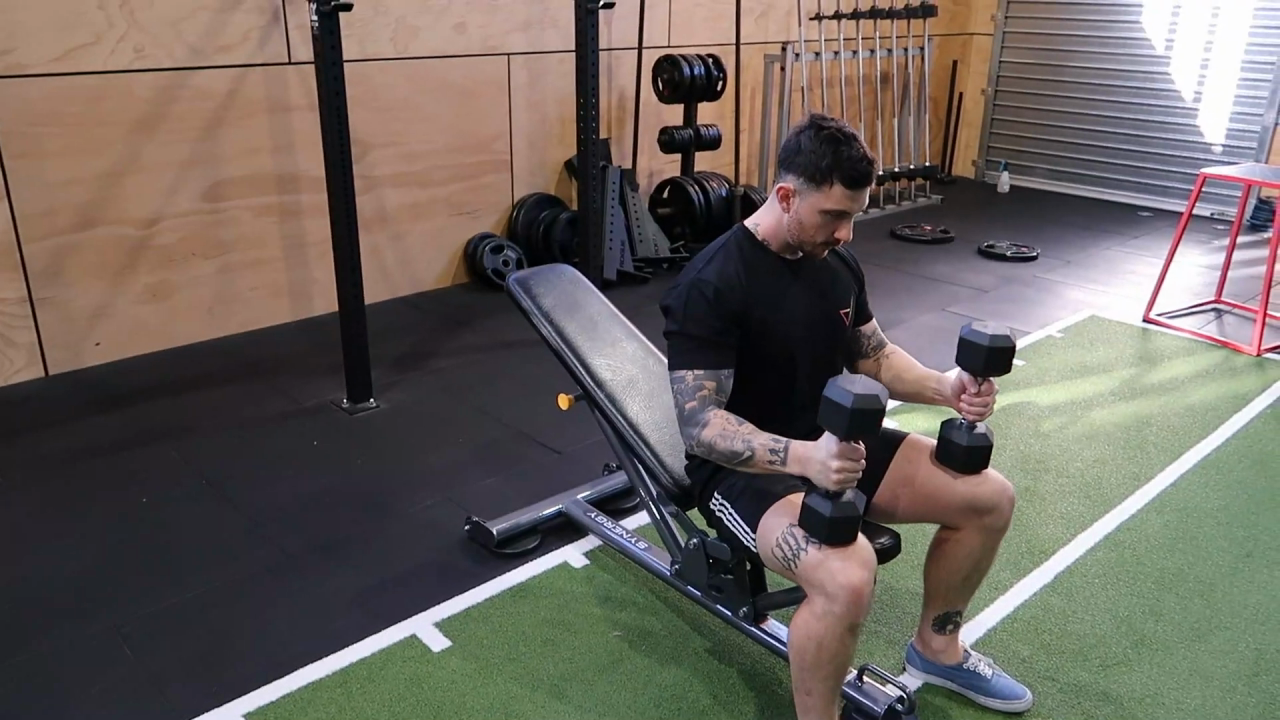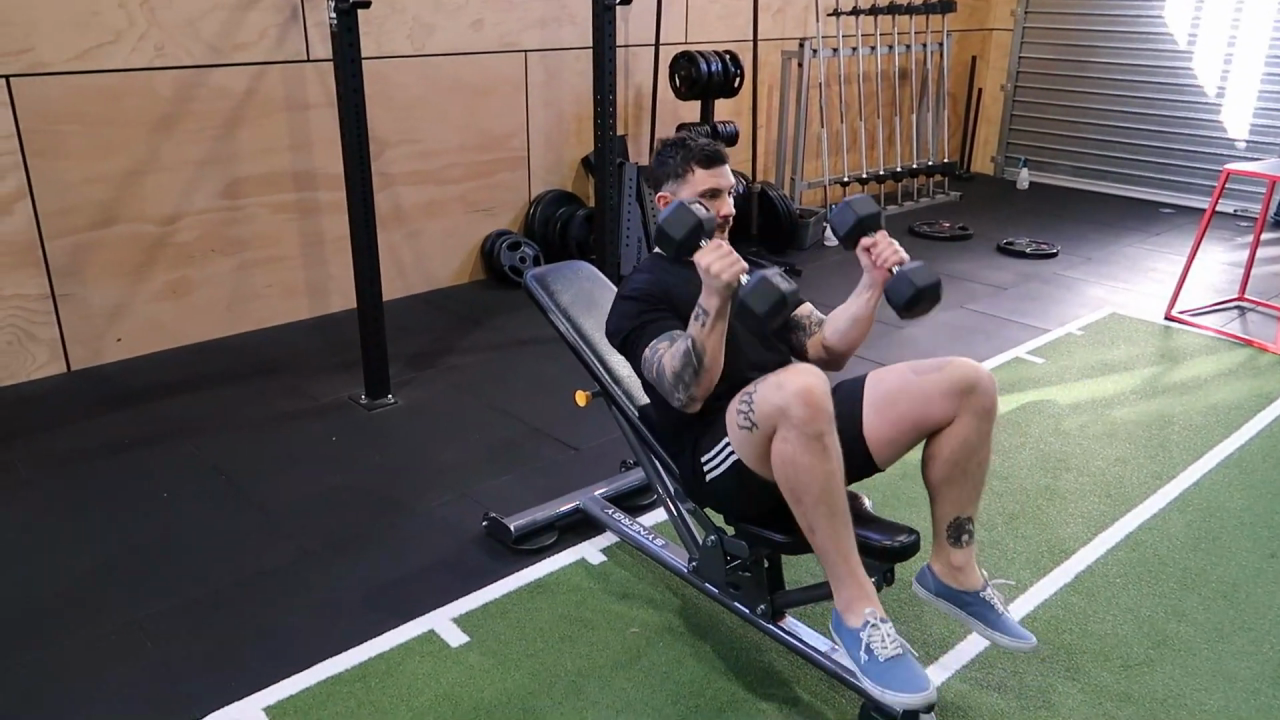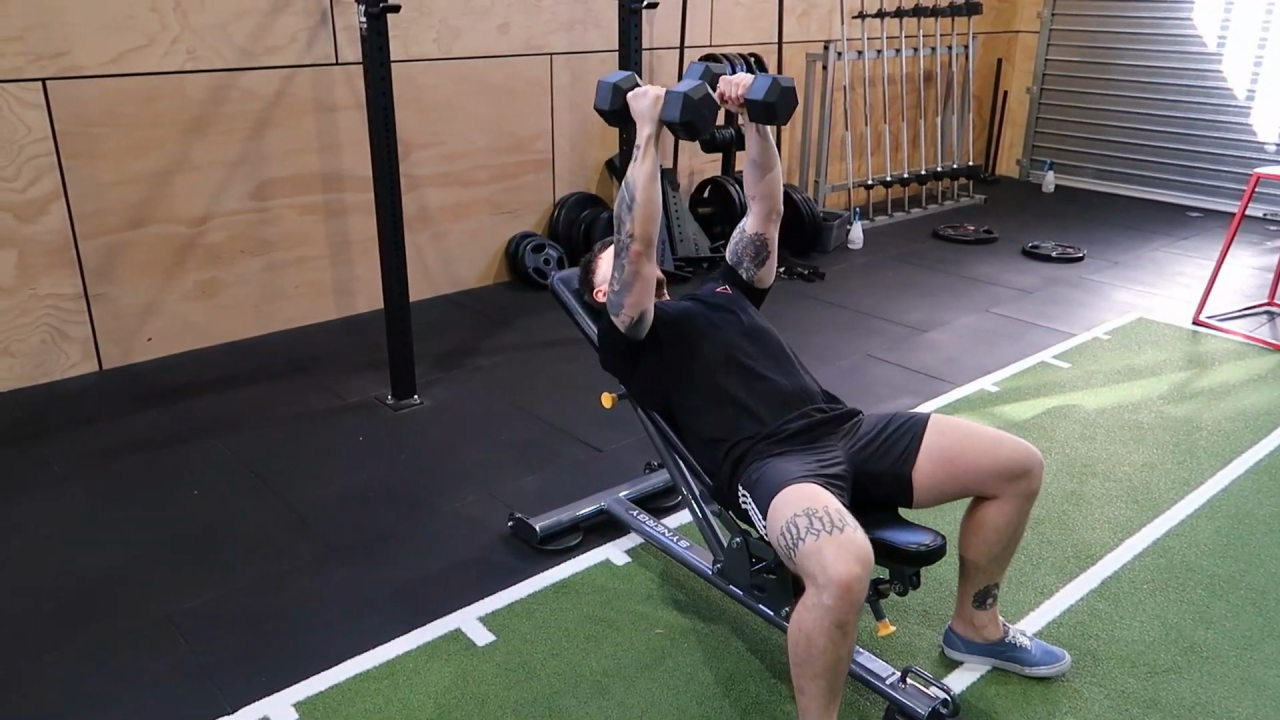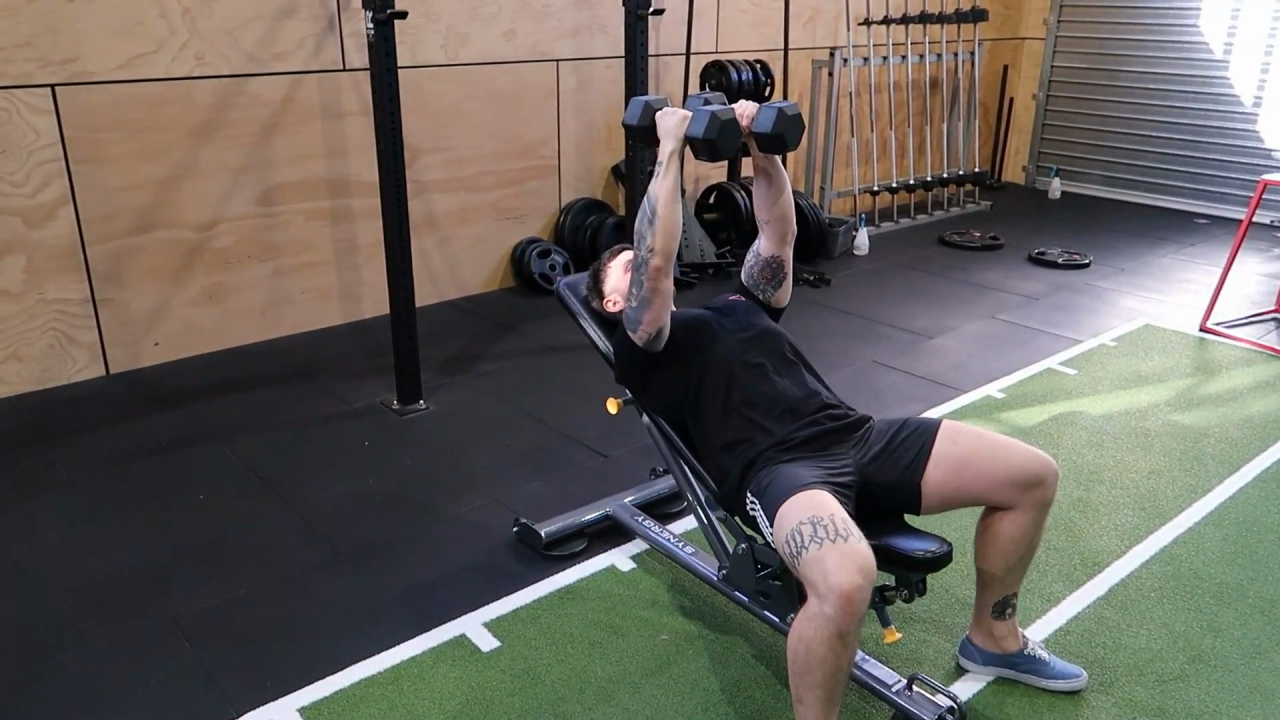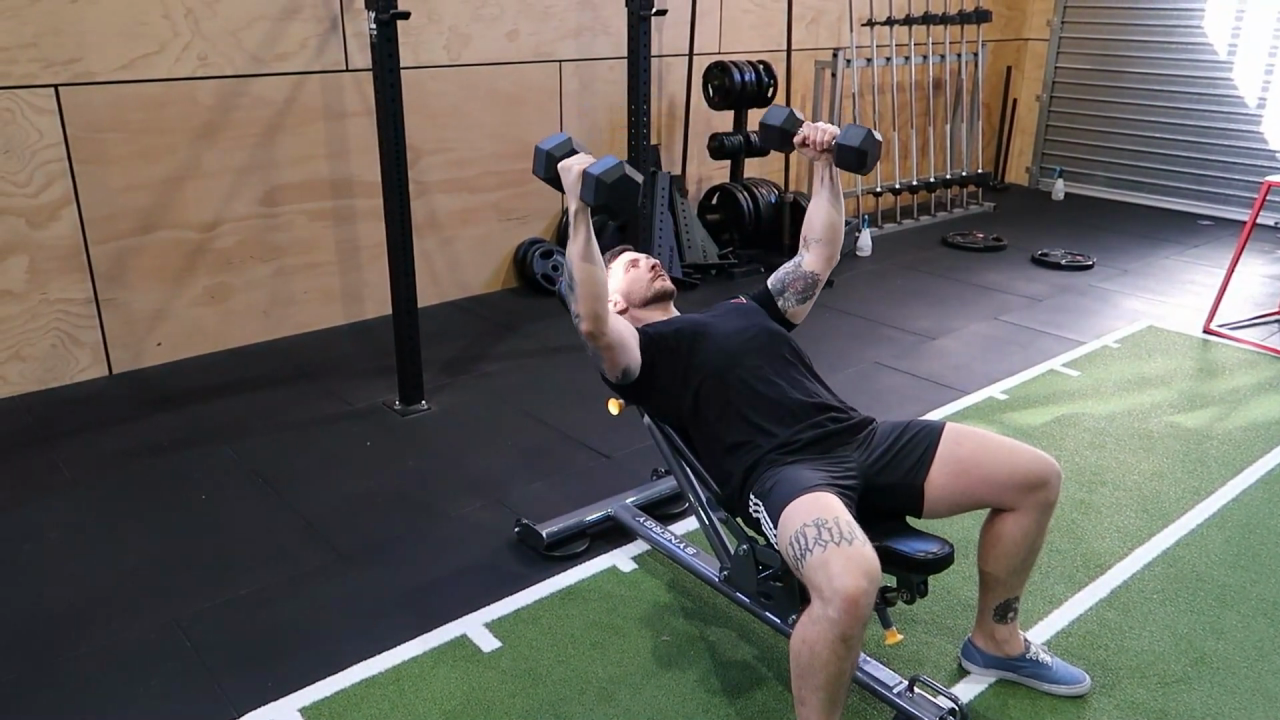
dt=1s
person 1, frame 1
left shoulder: (835, 264)
right shoulder: (712, 284)
left elbow: (874, 358)
right elbow: (699, 425)
left wrist: (945, 387)
right wrist: (803, 459)
left hip: (829, 445)
right hip: (745, 469)
left knee: (989, 498)
right knee: (846, 579)
left ankle: (937, 647)
person 1, frame 2
left shoulder: (754, 270)
right shoulder: (643, 293)
left elbow: (826, 348)
right elbow: (687, 392)
left wrist: (871, 283)
right wrist: (712, 297)
left hip: (808, 421)
right hip: (724, 457)
left knee: (968, 384)
right knee: (799, 393)
left ankle: (954, 571)
right ankle: (857, 611)
person 1, frame 3
left shoulder: (724, 291)
right shoulder: (629, 336)
left elbow: (766, 208)
right elbow: (635, 244)
left wrist: (752, 118)
right wrist: (647, 131)
left hip: (843, 431)
right hip: (766, 463)
left knee: (1018, 466)
right knee: (844, 570)
left ankle: (975, 626)
person 1, frame 4
left shoulder: (739, 304)
right shoulder: (642, 347)
left elbow: (779, 231)
right elbow: (657, 258)
left wrist: (759, 145)
right wrist: (670, 149)
left hip: (854, 437)
right hip: (776, 468)
left knee: (1033, 474)
right knee: (845, 582)
left ankle: (993, 637)
person 1, frame 5
left shoulder: (744, 307)
right shoulder: (640, 350)
left elbow: (818, 255)
right elbow: (593, 322)
left wrist: (823, 164)
right wrist: (580, 209)
left hip: (858, 438)
right hip: (779, 470)
left knee: (1037, 476)
right knee: (849, 586)
left ankle: (995, 641)
